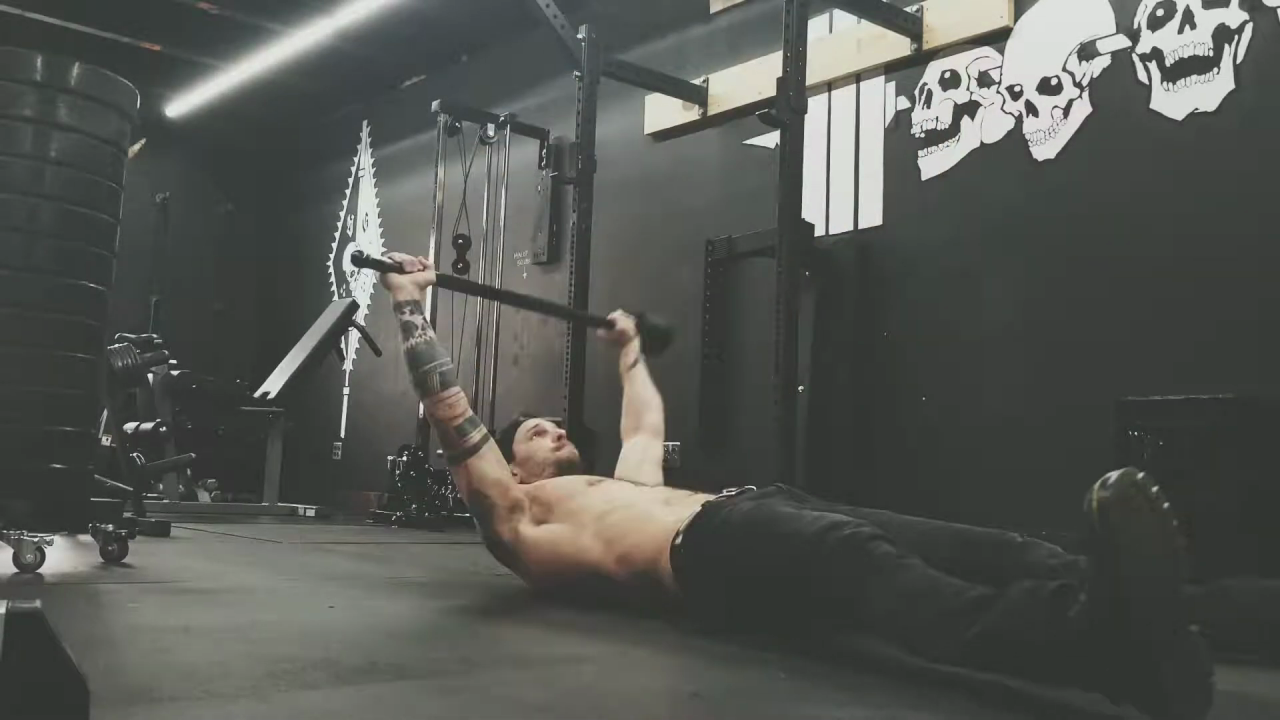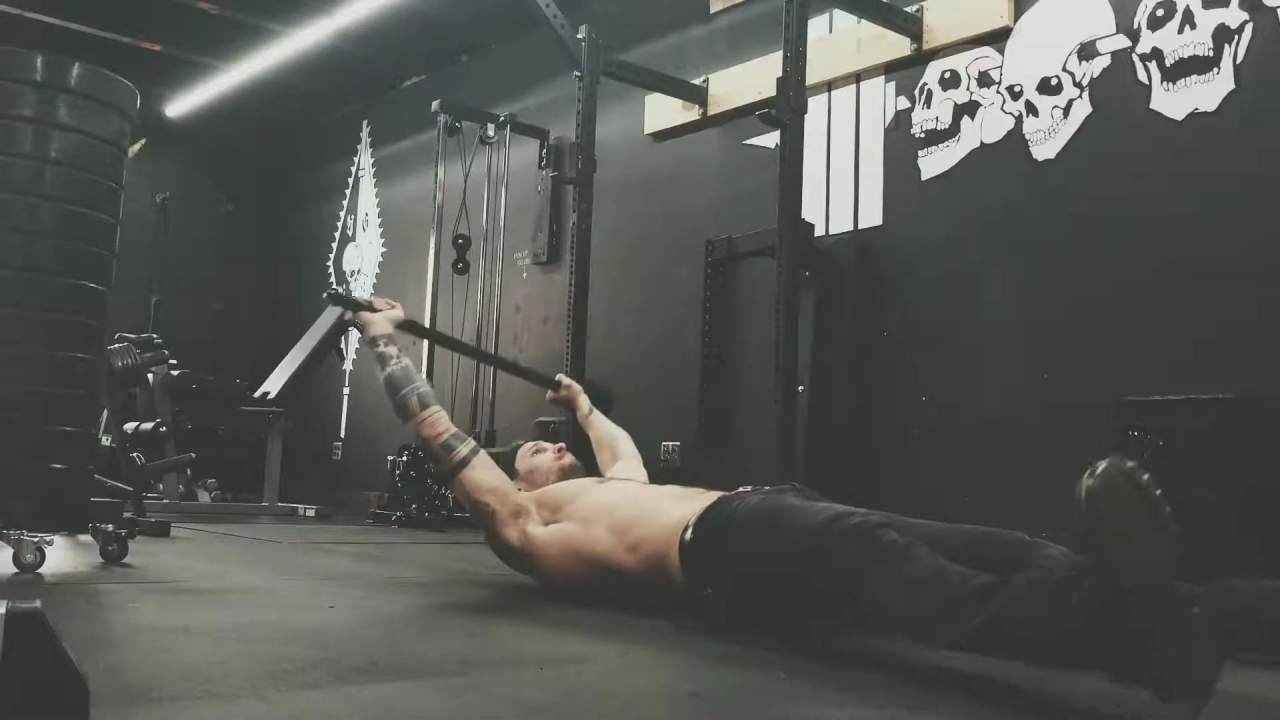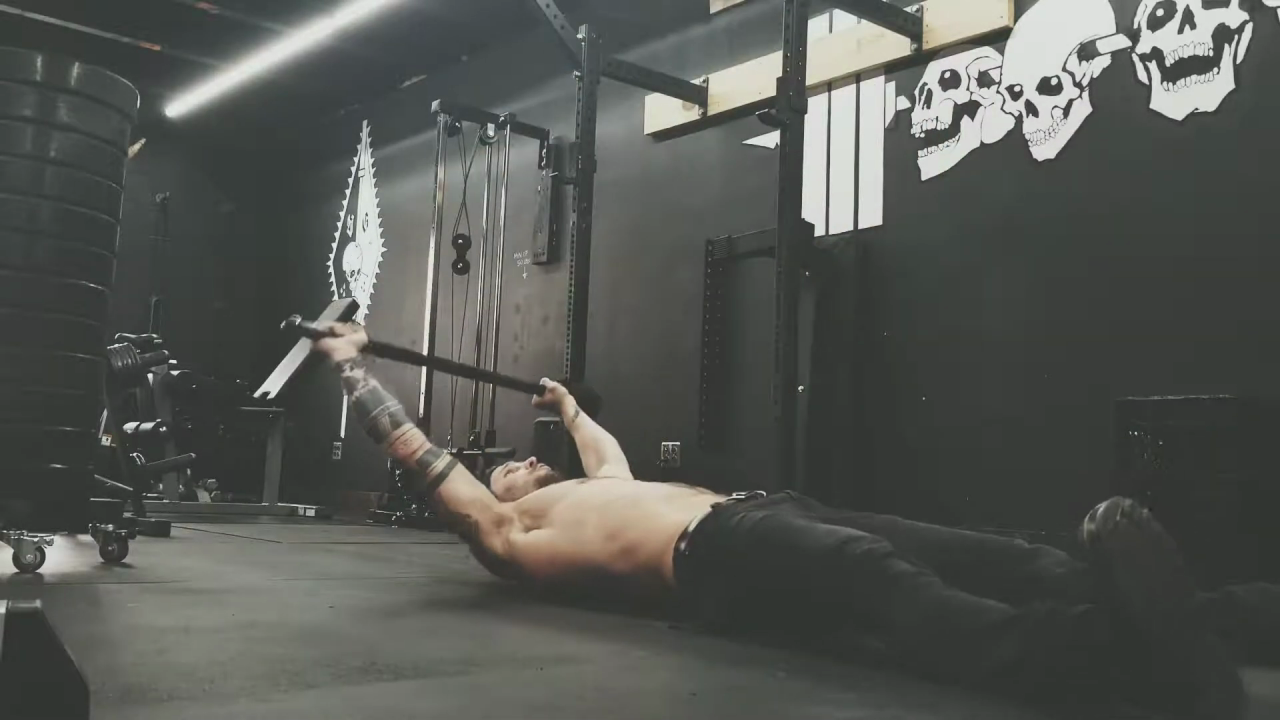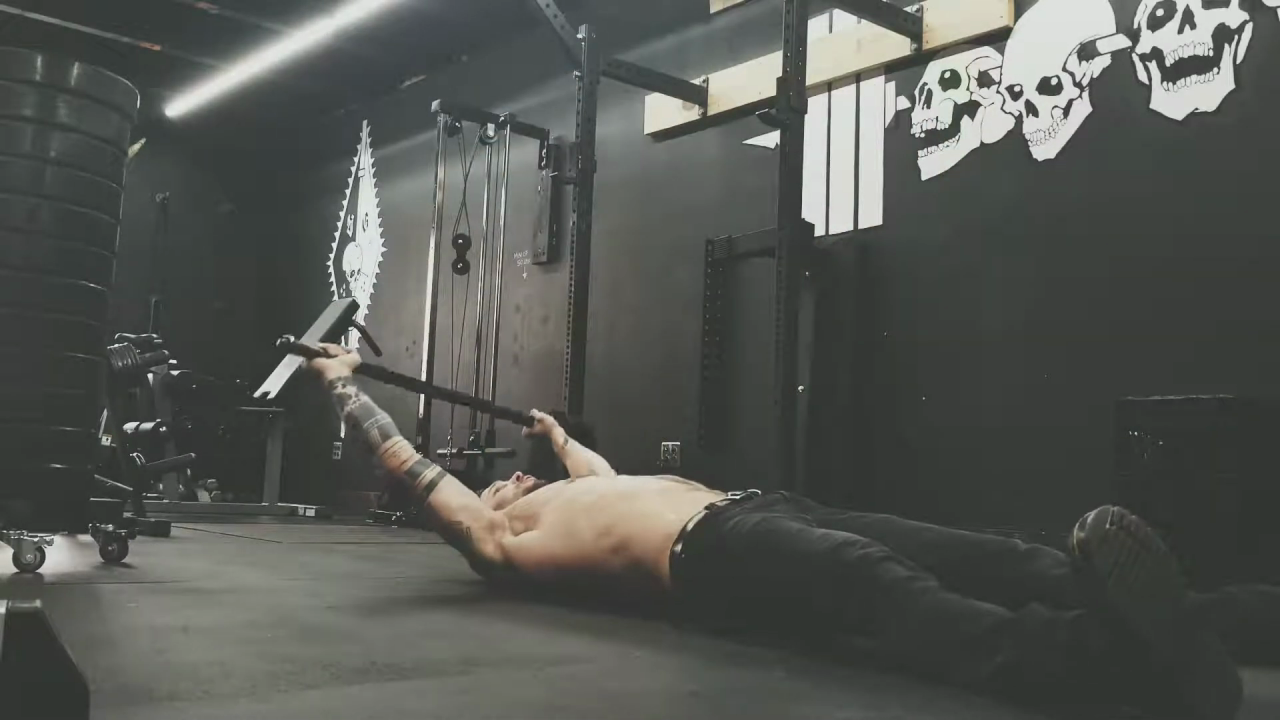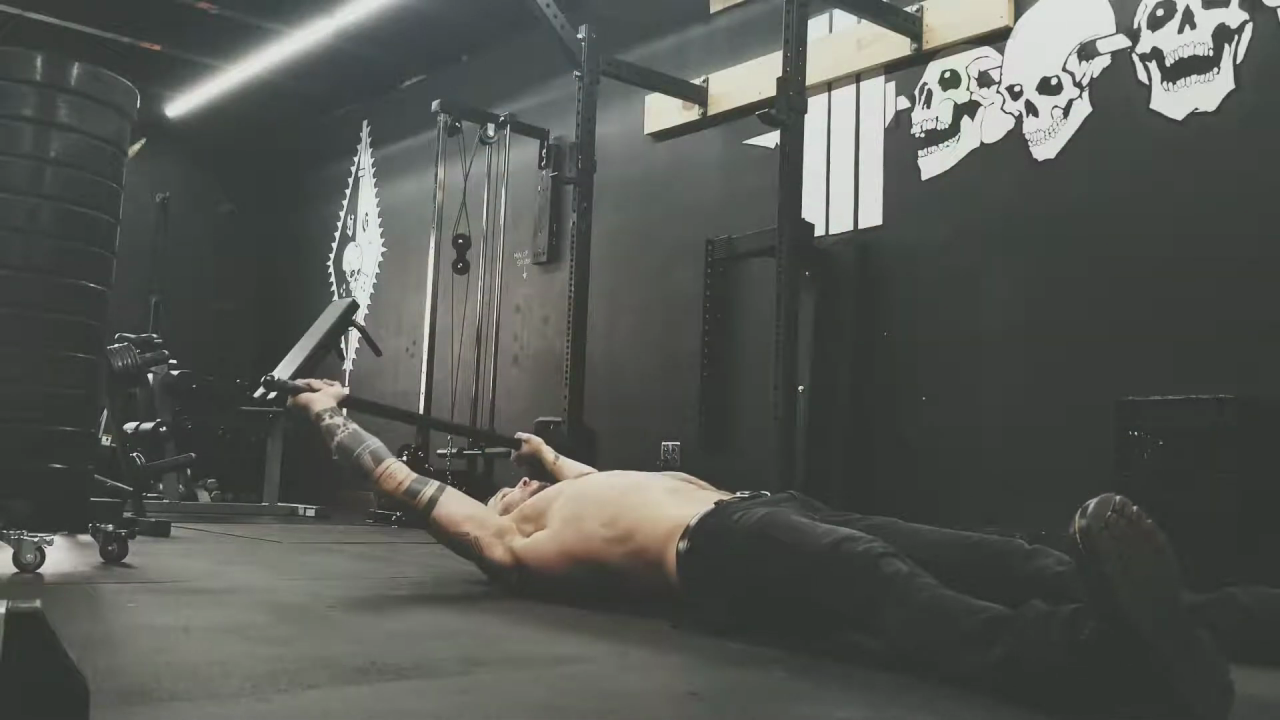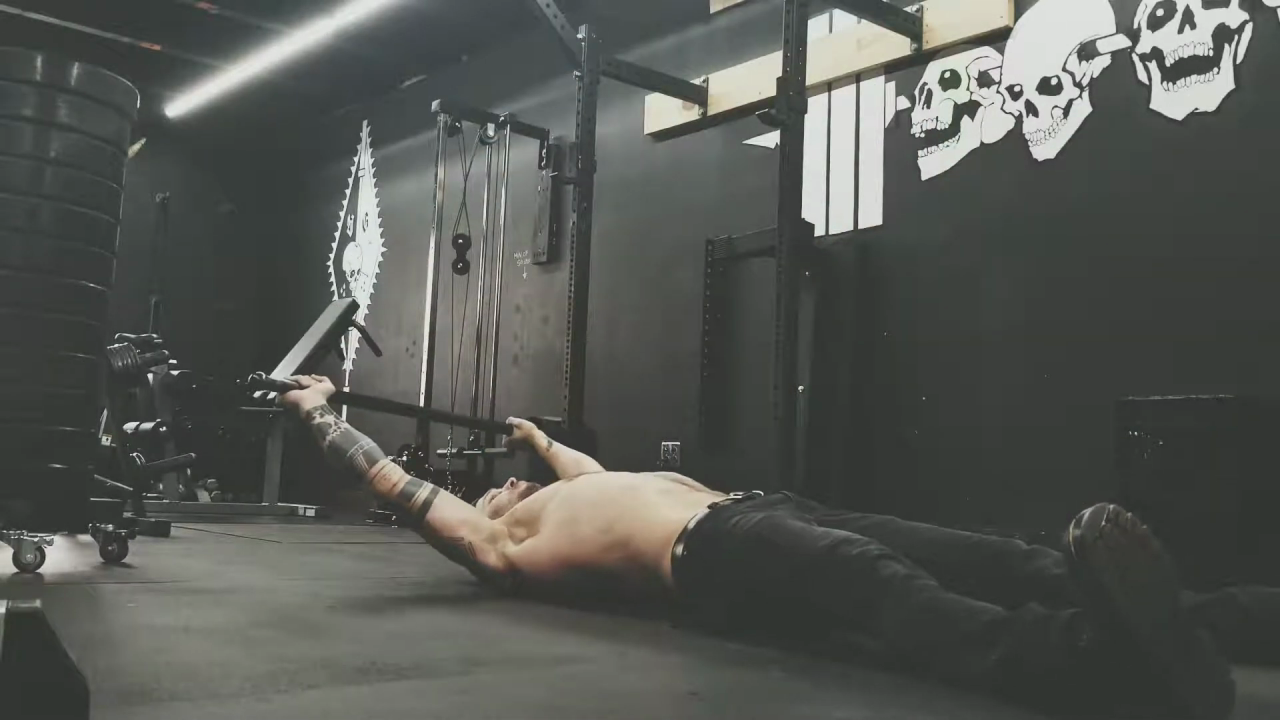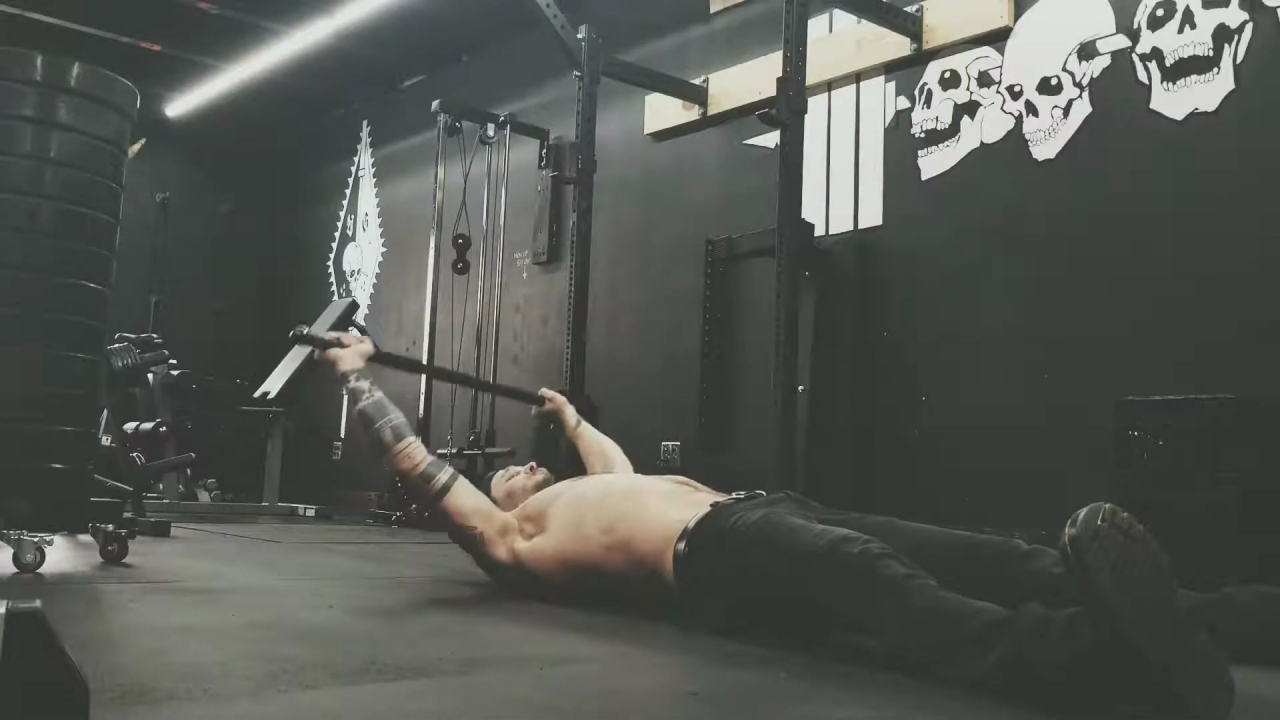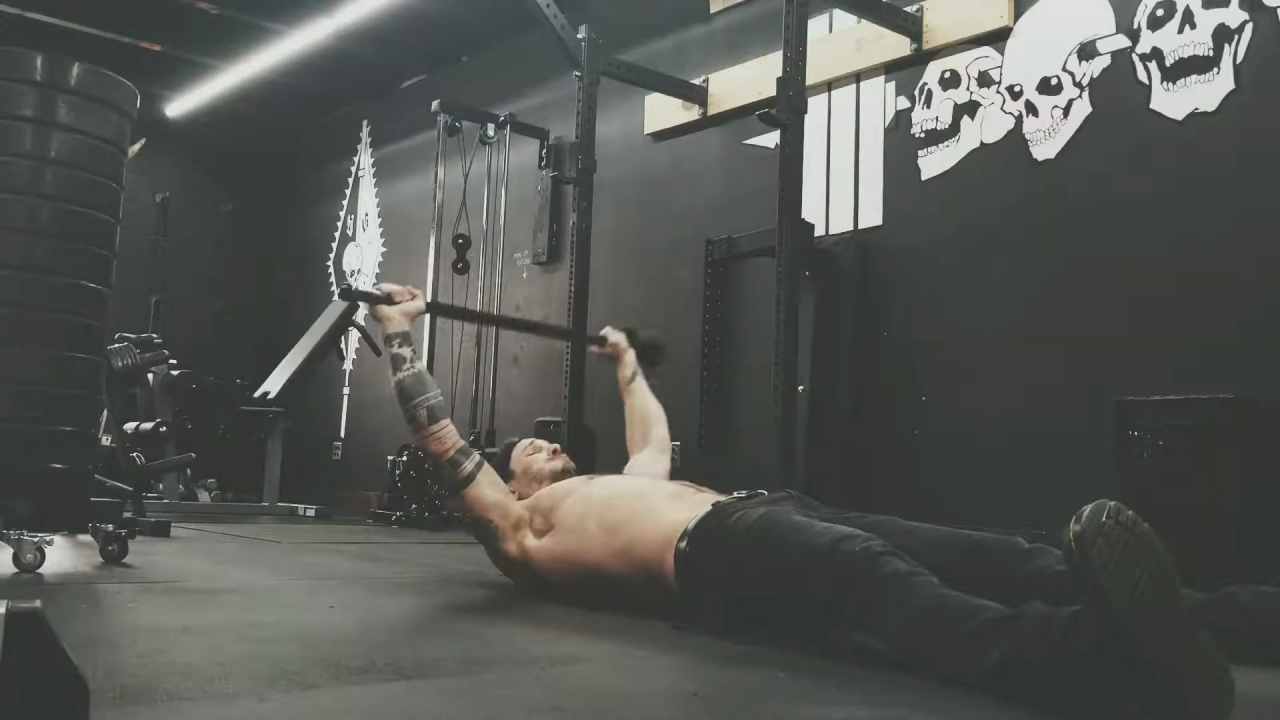
dt=0.2s
person 1, frame 1
left shoulder: (620, 488)
right shoulder: (519, 513)
left elbow: (646, 426)
right elbow: (455, 422)
left wrist: (629, 351)
right wrist: (412, 306)
left hip: (756, 508)
right hip: (707, 548)
left knee: (982, 549)
right knee: (868, 568)
left ankle: (1120, 620)
right ankle: (1097, 636)
person 1, frame 2
left shoulder: (607, 498)
right shoulder: (526, 525)
left elbow: (627, 452)
right elbow: (447, 442)
left wrist: (583, 406)
right wrist: (387, 341)
left hip: (762, 510)
right hip: (717, 544)
left knee: (995, 550)
right knee: (882, 557)
right ankle: (1107, 618)
person 1, frame 3
left shoulder: (591, 498)
right shoulder: (510, 533)
left elbow: (615, 457)
right elbow: (423, 458)
left wrist: (569, 409)
right wrist: (353, 366)
left hip: (757, 512)
right hip: (713, 552)
left knee: (987, 557)
right knee: (889, 587)
left ankle: (1158, 623)
right ankle: (1120, 641)
person 1, frame 4
left shoulder: (575, 497)
right shoulder: (505, 537)
right elbow: (415, 470)
left wrist: (556, 434)
right wrist: (344, 388)
left hip: (754, 509)
right hip: (710, 552)
left knee: (982, 557)
right knee: (887, 593)
left ankle: (1161, 619)
person 1, frame 5
left shoulder: (561, 499)
right shoulder: (511, 540)
right elbow: (413, 487)
left wrist: (546, 453)
right wrist: (333, 418)
left hip: (756, 509)
right hip: (713, 548)
left knee: (987, 558)
right knee: (891, 589)
left ankle: (1175, 617)
person 1, frame 6
left shoulder: (558, 498)
right shoulder: (505, 544)
right elbow: (407, 489)
left wrist: (538, 439)
right wrist: (324, 417)
left hip: (755, 510)
right hip: (712, 550)
left knee: (984, 559)
right knee: (889, 592)
left ankle: (1173, 620)
person 1, frame 7
left shoulder: (587, 496)
right shoulder: (514, 539)
left elbow: (618, 465)
right elbow: (425, 470)
left wrist: (568, 415)
right wrist: (359, 381)
left hip: (760, 510)
right hip: (716, 550)
left knee: (982, 559)
right knee: (887, 592)
left ankle: (1174, 617)
person 1, frame 8
left shoulder: (612, 490)
right shoulder: (523, 533)
left elbow: (655, 445)
right elbow: (449, 452)
left wrist: (626, 365)
right wrist: (401, 340)
left hip: (763, 510)
right hip: (717, 548)
left knee: (980, 557)
right knee: (887, 586)
left ankle: (1165, 617)
right ankle: (1094, 646)
